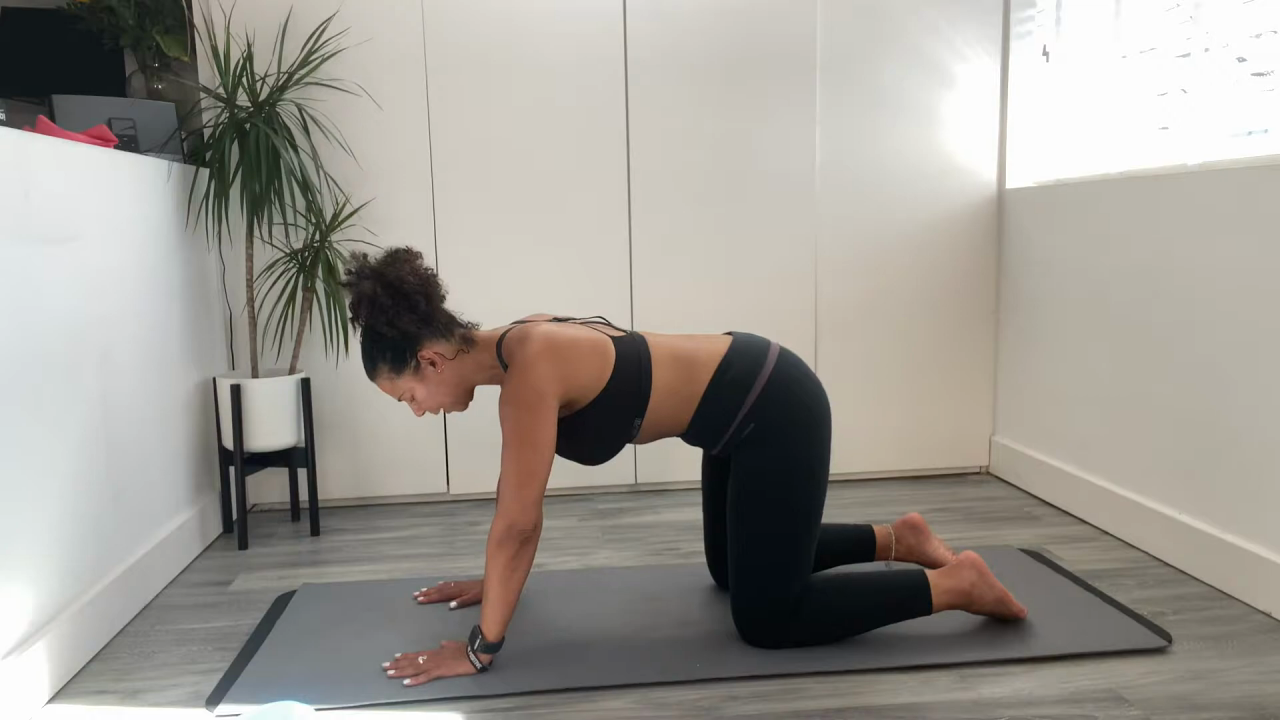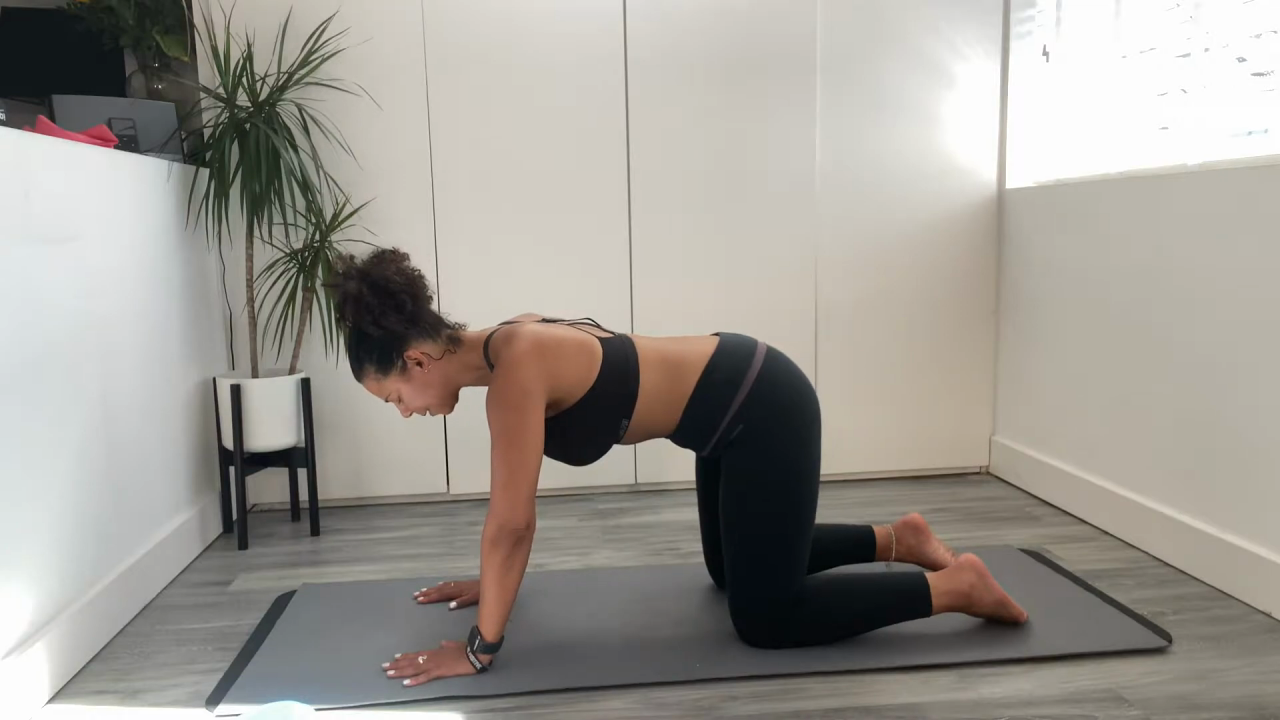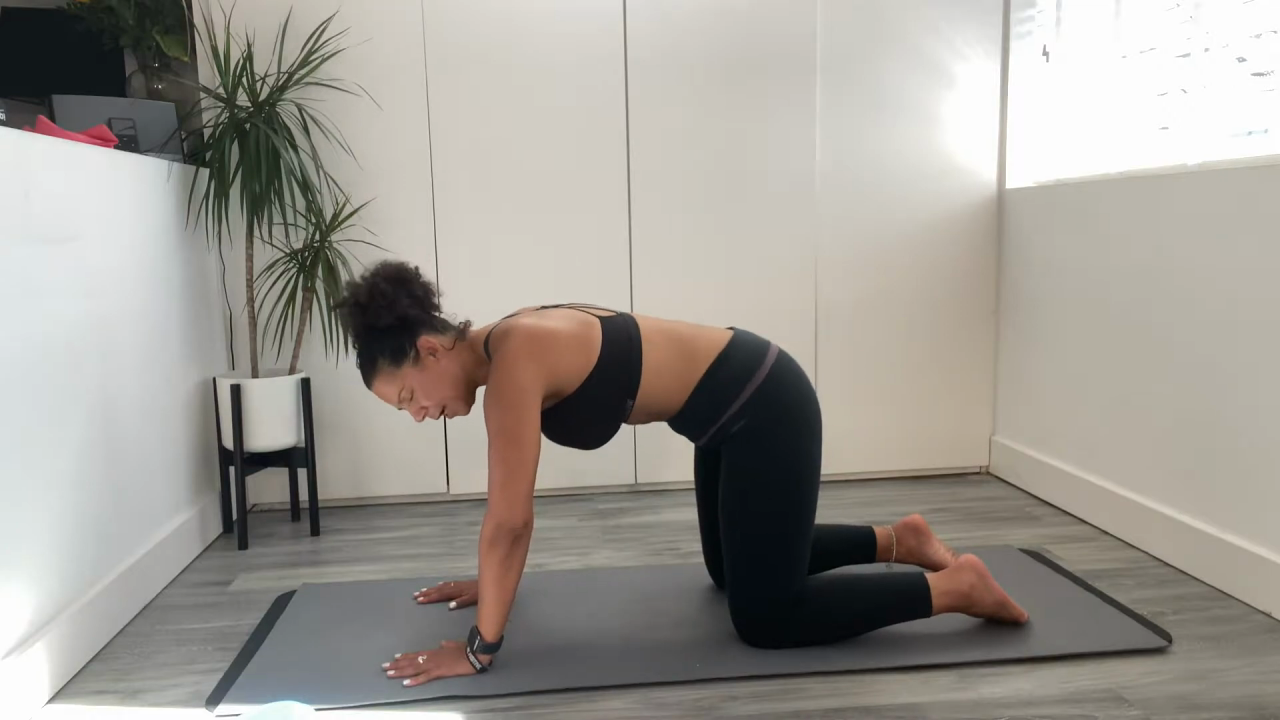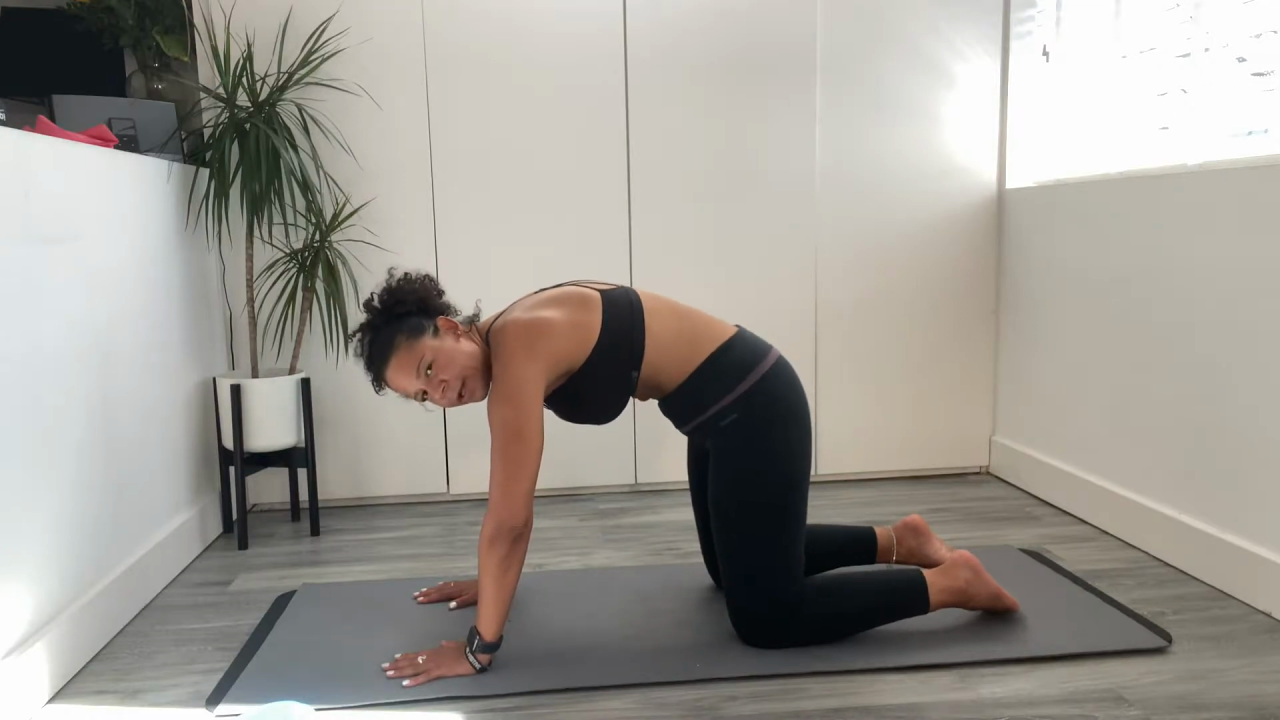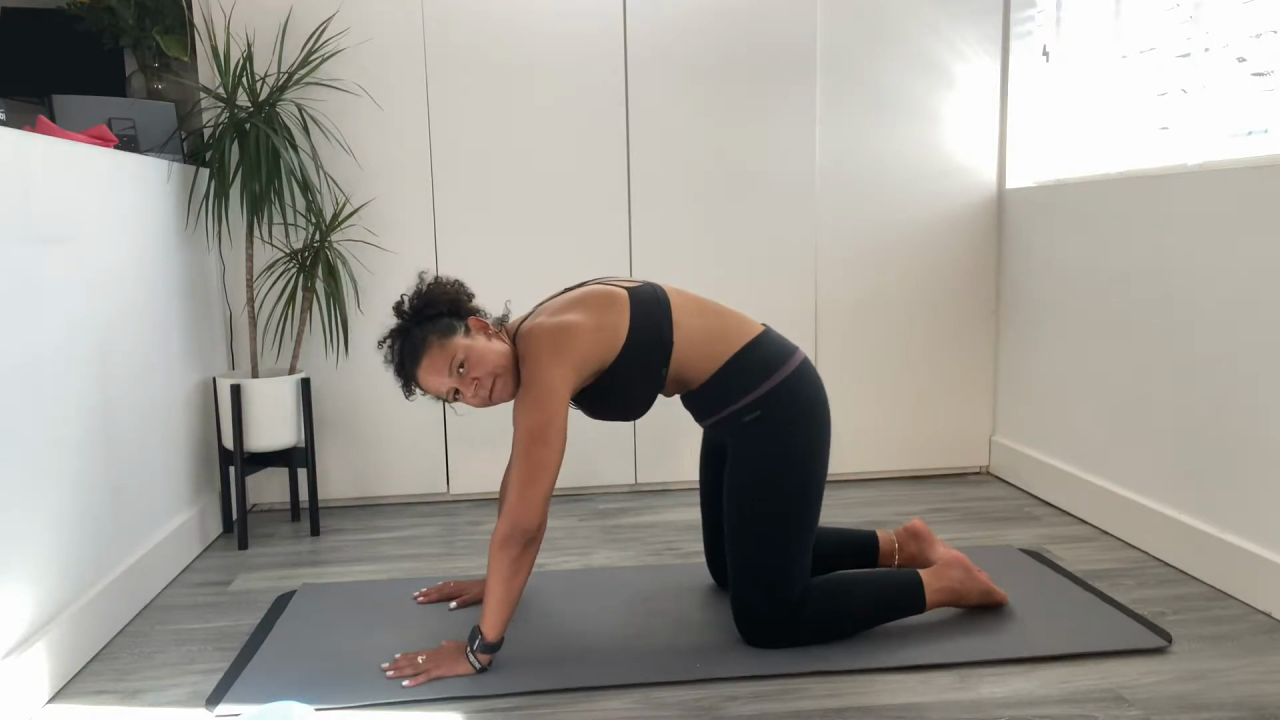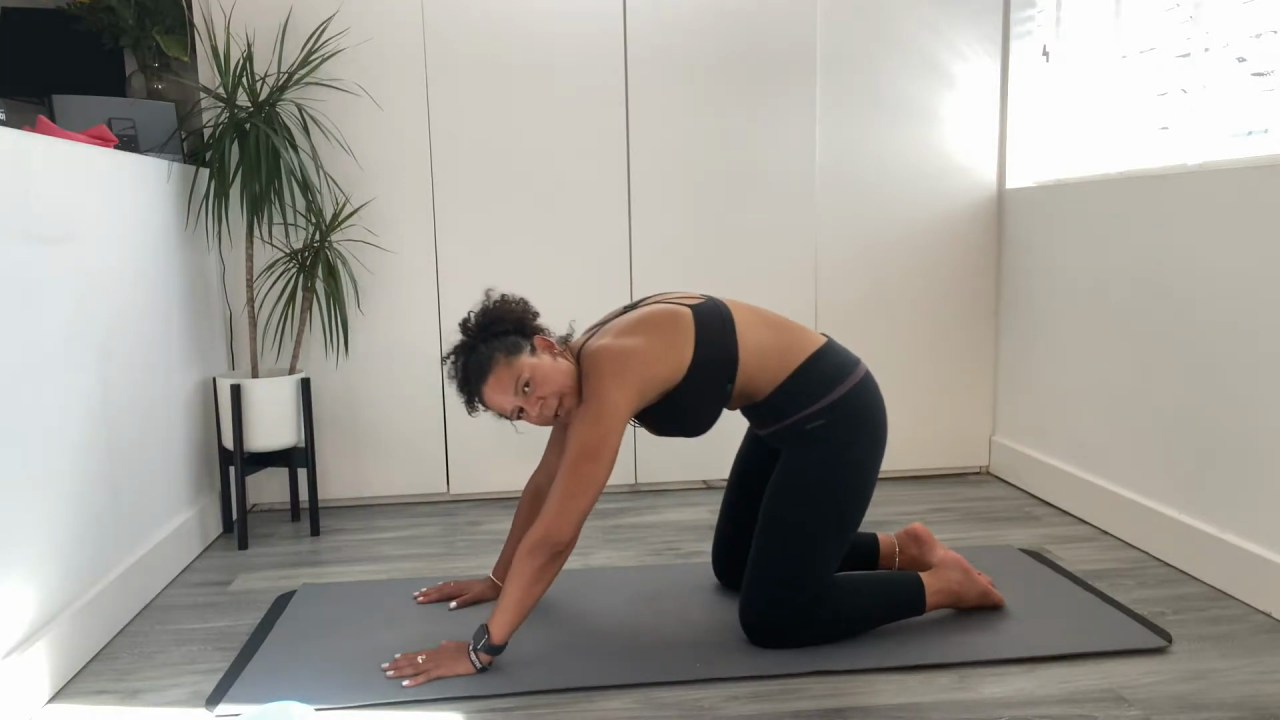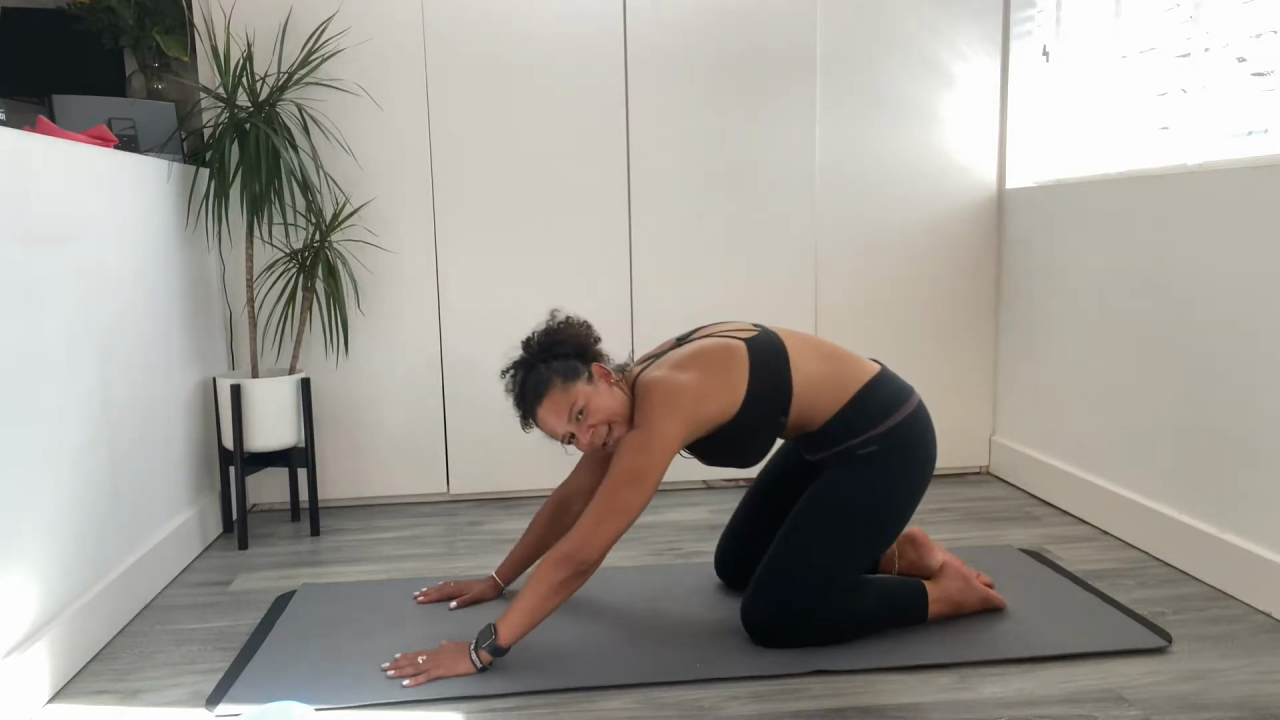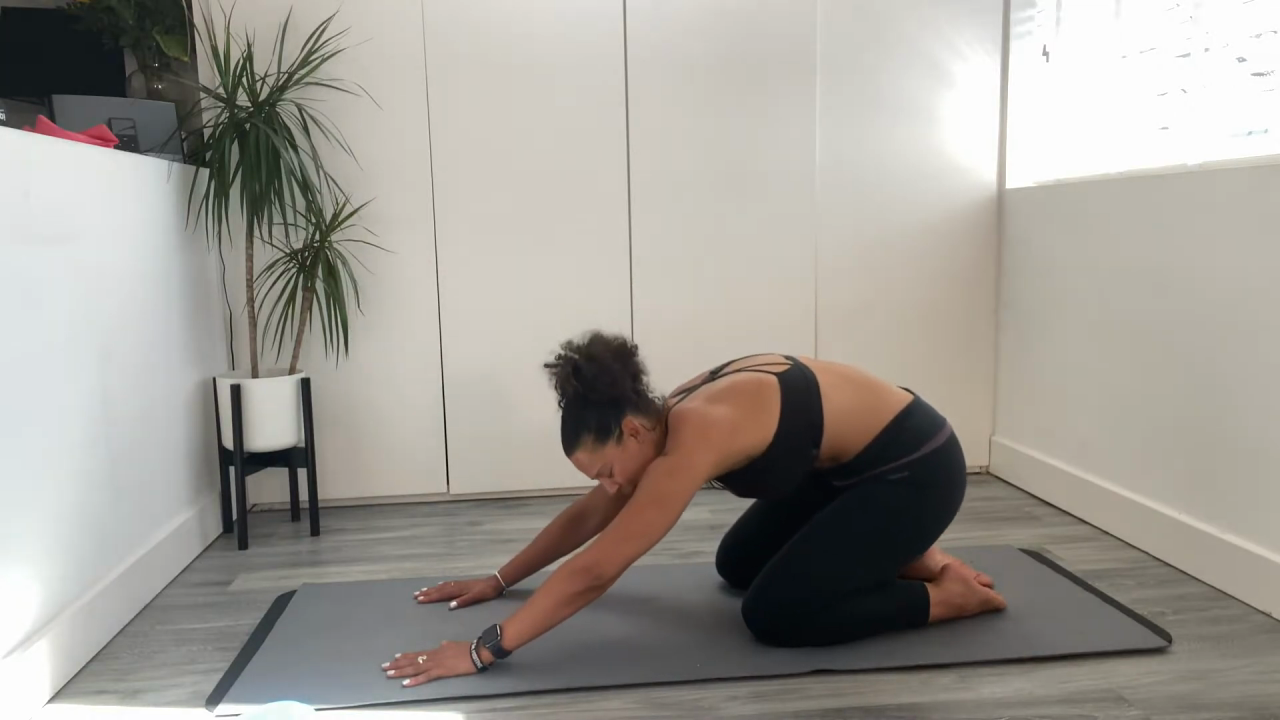
dt=0.5s
person 1, frame 1
left shoulder: (530, 370)
right shoulder: (520, 346)
left elbow: (518, 522)
right elbow: (513, 494)
left wrist: (480, 648)
right wrist: (492, 581)
left hip: (778, 410)
right hip: (744, 402)
left knee: (766, 618)
right knee: (731, 570)
left ankle: (957, 583)
right ankle: (896, 539)
person 1, frame 2
left shoulder: (516, 367)
right shoulder: (508, 346)
left elbow: (512, 521)
right elbow: (510, 505)
left wrist: (479, 648)
right wrist: (490, 581)
left hip: (764, 410)
right hip: (735, 400)
left knee: (766, 618)
right knee: (731, 569)
left ankle: (956, 585)
right ankle: (896, 538)
person 1, frame 3
left shoulder: (514, 360)
right shoulder: (513, 347)
left elbow: (509, 518)
right elbow: (510, 509)
left wrist: (480, 646)
right wrist: (489, 582)
left hip: (767, 408)
right hip: (734, 404)
left knee: (767, 617)
right knee: (731, 569)
left ankle: (956, 586)
right ankle: (896, 539)
person 1, frame 4
left shoulder: (517, 349)
right shoulder: (515, 342)
left elbow: (509, 515)
right elbow: (510, 507)
left wrist: (479, 647)
right wrist: (489, 581)
left hip: (754, 406)
right hip: (725, 405)
left knee: (765, 617)
right knee: (732, 568)
left ankle: (949, 580)
right ankle: (896, 540)
person 1, frame 5
left shoulder: (546, 350)
right shoulder: (534, 343)
left elbow: (523, 521)
right elbow: (517, 480)
left wrist: (479, 648)
right wrist: (492, 581)
left hip: (776, 404)
right hip: (738, 408)
left knee: (767, 618)
right knee: (730, 568)
left ankle: (942, 581)
right ankle: (899, 545)
person 1, frame 6
left shoulder: (611, 371)
right shoulder: (579, 365)
left elbow: (555, 534)
right elbow: (544, 485)
left wrist: (482, 648)
right wrist: (498, 580)
left hip: (836, 414)
right hip: (787, 414)
left knee: (772, 618)
right knee: (734, 568)
left ankle: (942, 583)
right ankle: (901, 549)
person 1, frame 7
left shoulder: (663, 403)
right shoulder: (636, 391)
left elbow: (579, 555)
right elbow: (570, 499)
left wrist: (481, 649)
right wrist: (497, 580)
left hip: (887, 442)
right hip: (829, 438)
left knee: (772, 617)
right knee: (736, 567)
left ankle: (946, 592)
right ankle: (900, 552)
person 1, frame 8
left shoulder: (694, 438)
right shoulder: (667, 416)
left elbow: (594, 571)
right elbow: (587, 516)
left wrist: (483, 650)
right wrist: (500, 579)
left hip: (917, 469)
right hip: (854, 459)
left knee: (774, 614)
right knee: (738, 564)
left ankle: (945, 594)
right ankle: (903, 554)
